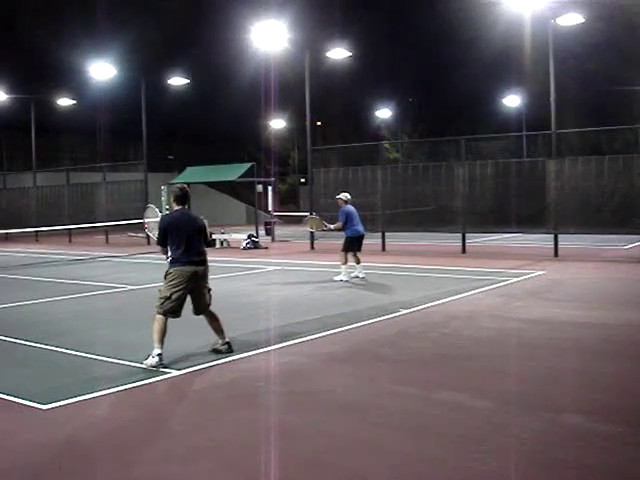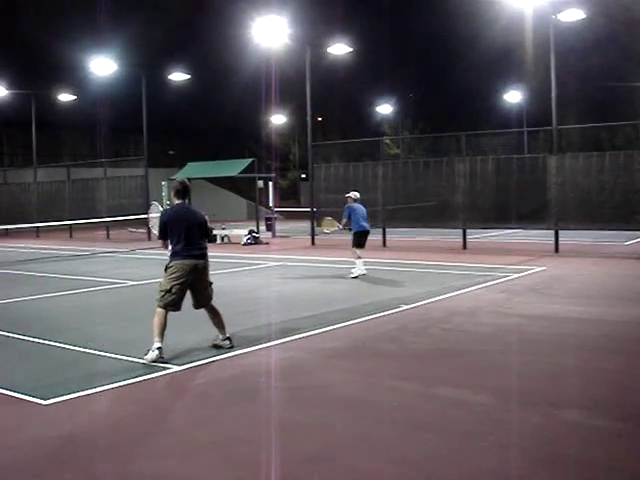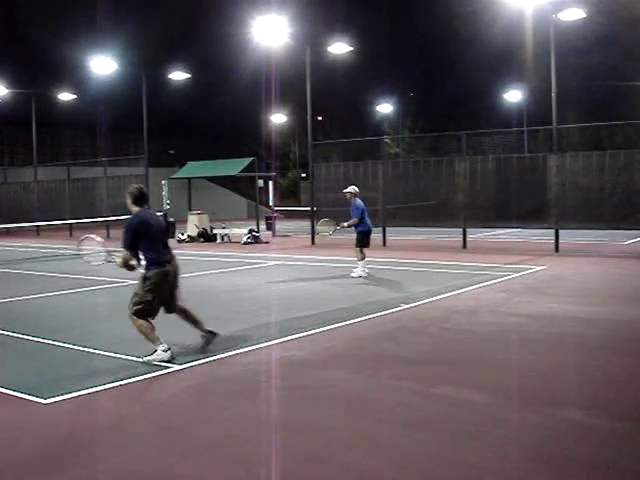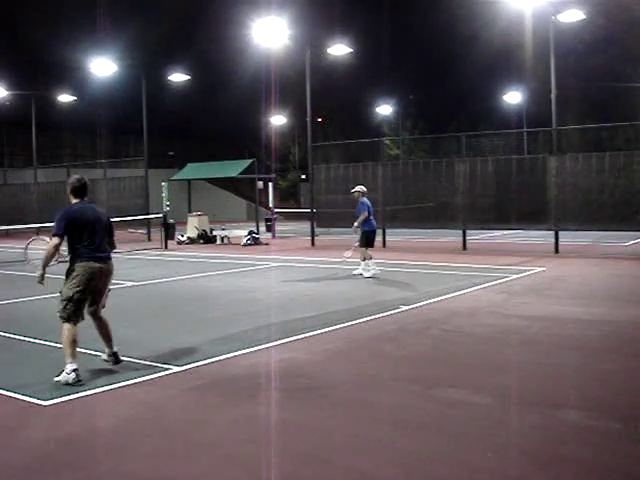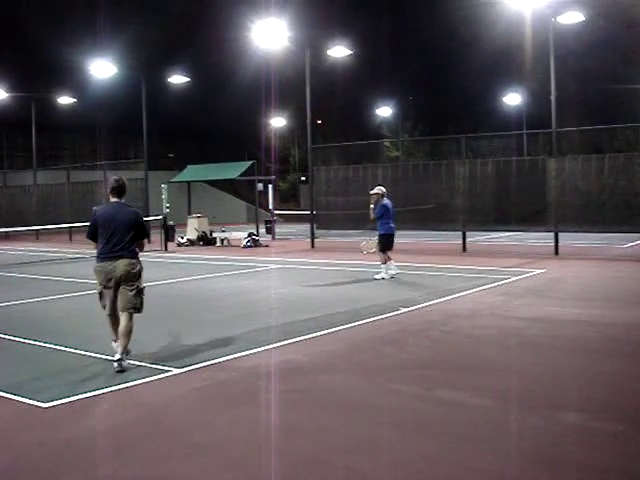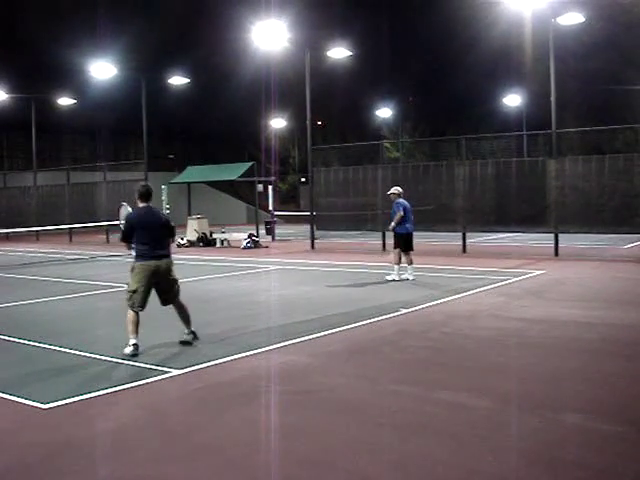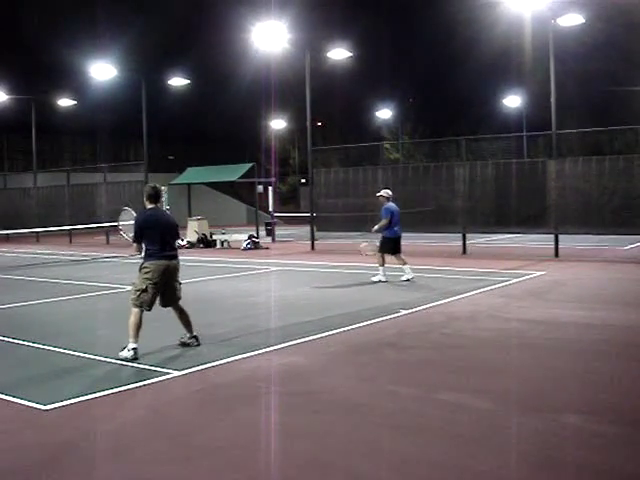
dt=0.7s
person 1, frame 1
left shoulder: (166, 220)
right shoulder: (198, 220)
left elbow: (164, 250)
right elbow: (205, 245)
left hip: (179, 269)
right hip: (200, 267)
left knee: (161, 312)
right knee: (205, 309)
left ankle: (157, 353)
right ankle: (224, 343)
person 1, frame 2
left shoulder: (167, 214)
right shoulder: (198, 215)
left elbow: (165, 244)
left hip: (179, 263)
right hip: (201, 261)
left knee: (162, 307)
right knee: (207, 303)
left ankle: (157, 347)
right ankle: (225, 338)
person 1, frame 3
left shoulder: (134, 222)
right shoulder: (157, 218)
left elbow: (129, 254)
left wrist: (123, 263)
right wrist: (132, 262)
left hip: (156, 272)
right hip: (169, 268)
left knee: (136, 314)
right knee: (174, 306)
left ankle: (163, 349)
right ankle: (205, 331)
person 1, frame 4
left shoulder: (67, 213)
right shoulder: (101, 213)
left elbow: (55, 244)
right elbow: (112, 244)
left wrist: (43, 268)
left hip: (82, 267)
right hip: (105, 266)
left knee: (68, 319)
right knee: (96, 313)
left ankle: (71, 369)
right ankle: (111, 352)
person 1, frame 5
left shoulder: (97, 213)
right shoulder: (134, 214)
left elbow: (95, 243)
right elbow: (141, 246)
left hip: (104, 265)
right hip: (128, 264)
left knee: (112, 311)
right knee: (126, 313)
left ankle: (118, 344)
right ankle: (119, 357)
person 1, frame 6
left shoulder: (131, 217)
right shoulder: (162, 216)
left elbow: (128, 245)
right elbow: (169, 241)
left hip: (143, 264)
right hip: (164, 262)
left knee: (133, 307)
right knee: (175, 300)
left ankle: (133, 344)
right ankle: (190, 333)
person 1, frame 7
left shoulder: (142, 217)
right shoulder: (169, 218)
left elbow: (138, 248)
left wrist: (142, 246)
left hip: (153, 264)
right hip: (172, 262)
left knee: (137, 306)
right knee: (175, 303)
left ankle: (132, 348)
right ankle: (191, 336)
